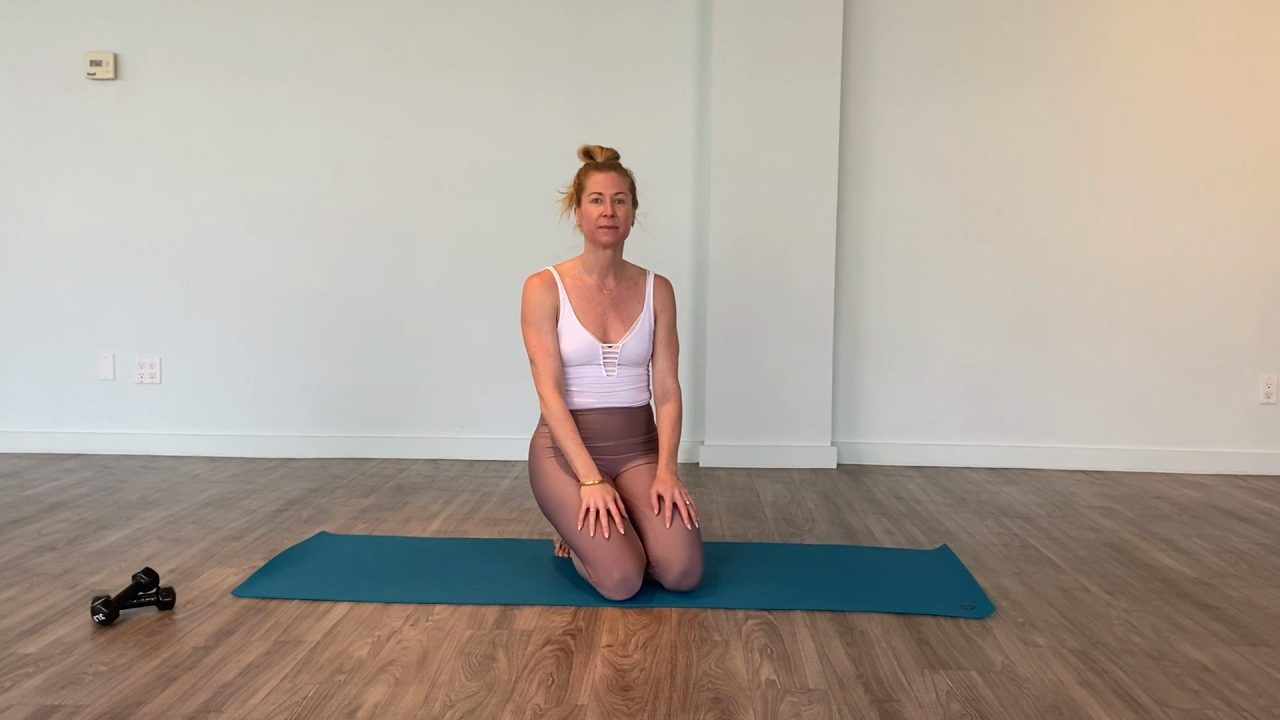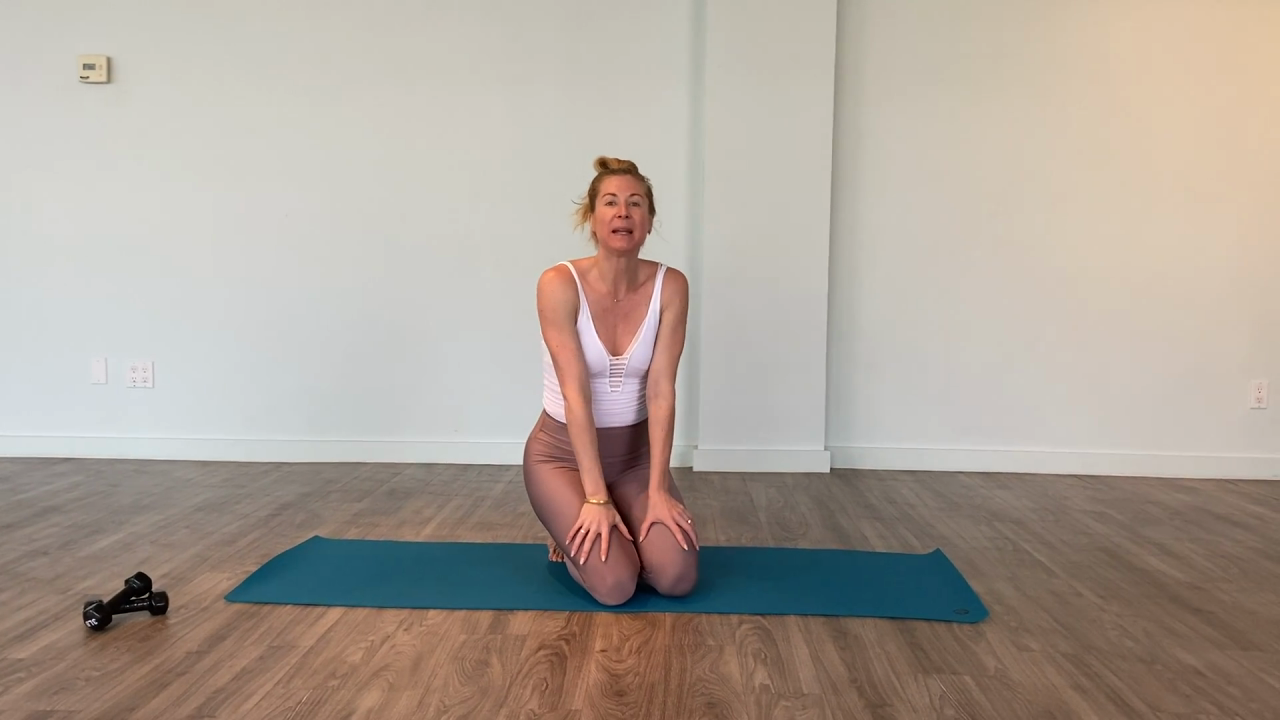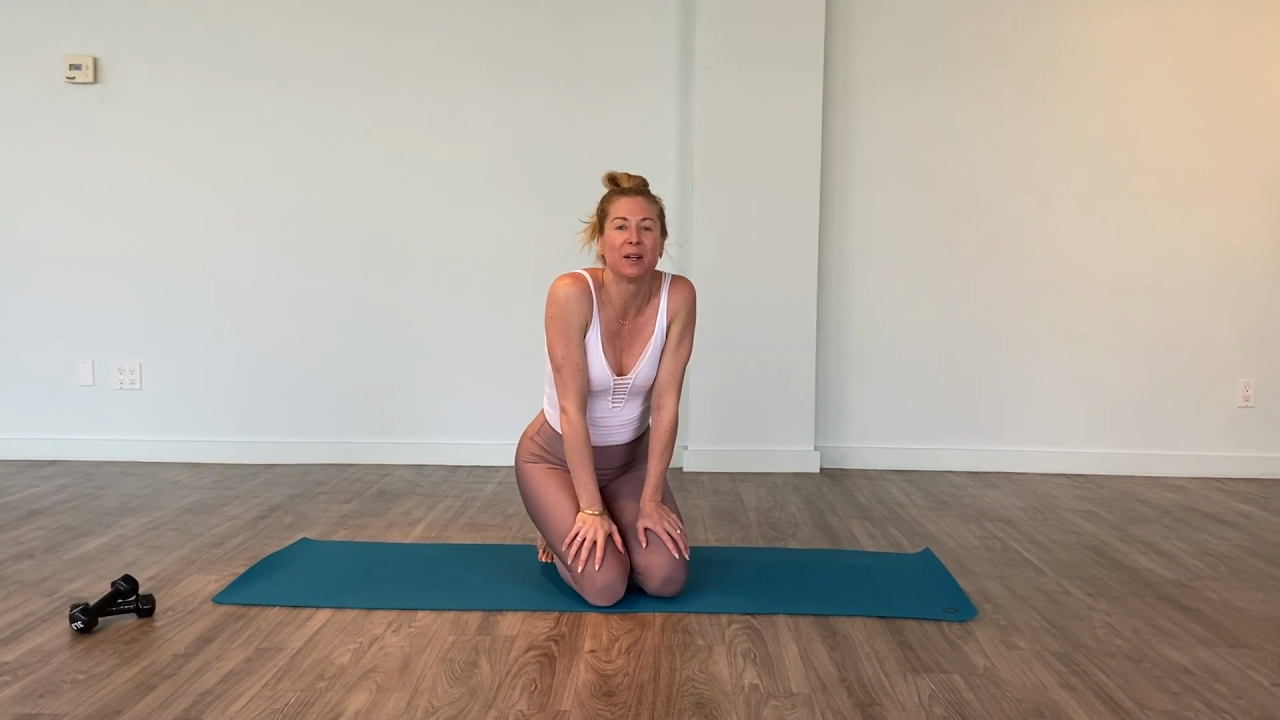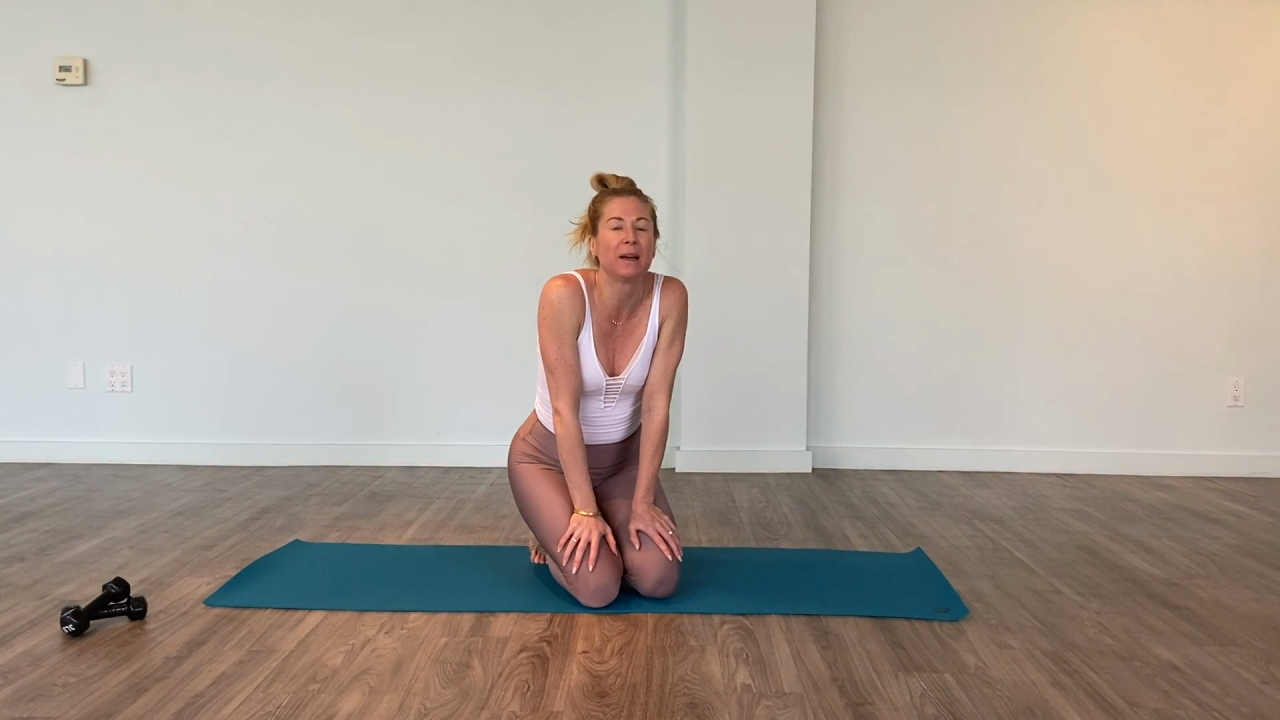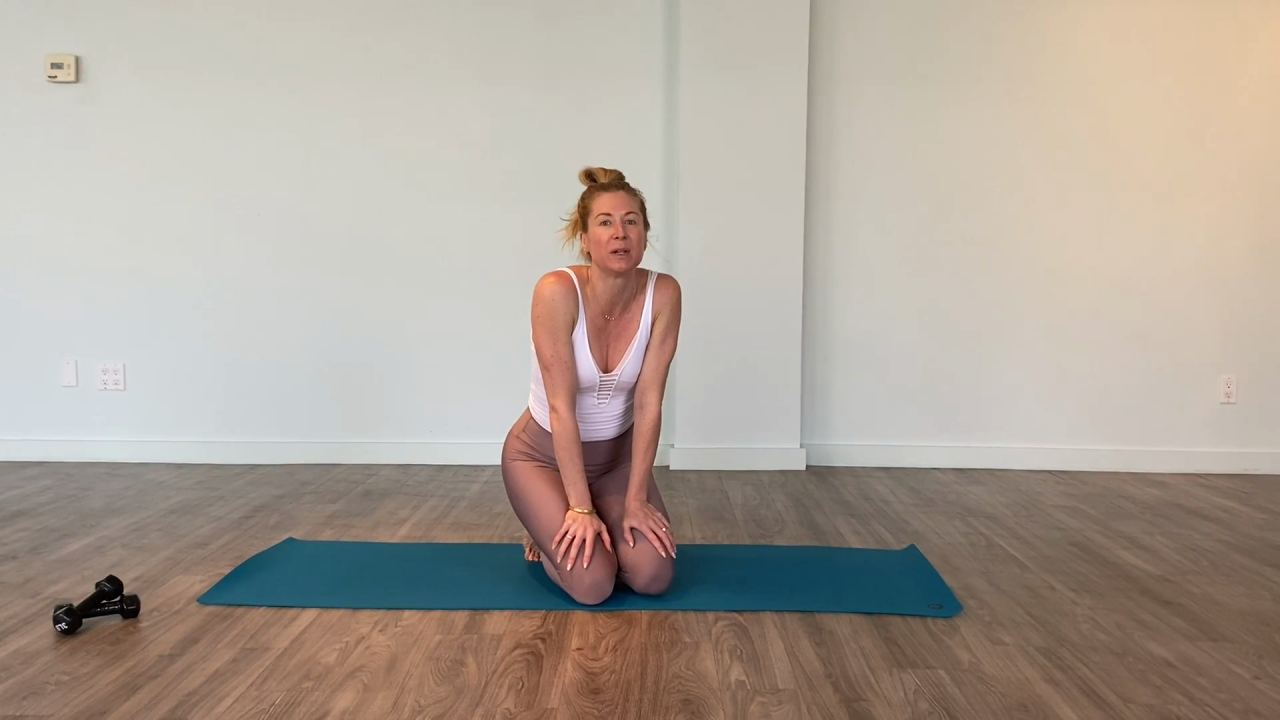
dt=1s
person 1, frame 1
left shoulder: (657, 289)
right shoulder: (544, 288)
left elbow: (667, 390)
right elbow: (549, 392)
left wrist: (667, 470)
right wrist: (590, 478)
left hip: (637, 446)
right hip: (566, 448)
left knee: (682, 572)
right knee: (621, 580)
left ankle: (621, 522)
right ankle: (576, 531)
person 1, frame 2
left shoulder: (670, 285)
right shoulder: (559, 283)
left elbow: (661, 391)
right elbow: (575, 394)
left wrist: (658, 490)
right wrist: (595, 496)
left hip: (635, 453)
right hip: (562, 454)
left knee: (677, 577)
right knee: (615, 584)
left ankle: (613, 525)
right ankle: (572, 533)
person 1, frame 3
left shoulder: (678, 296)
right shoulder: (571, 293)
left elbow: (665, 405)
right elbow: (572, 409)
left wrist: (652, 499)
right wrist: (591, 509)
left hip: (631, 456)
right hip: (555, 457)
left knee: (667, 580)
right knee: (606, 586)
left ankle: (589, 529)
right ankle: (564, 533)
person 1, frame 4
left shoulder: (670, 298)
right shoulder: (564, 294)
left elbow: (656, 406)
right elbow: (565, 409)
left wrist: (643, 501)
right wrist: (586, 510)
left hip: (623, 456)
right hip: (548, 456)
left knee: (659, 579)
right knee: (598, 587)
left ankle: (596, 530)
right ankle: (556, 536)
person 1, frame 5
left shoulder: (663, 294)
right shoulder: (557, 290)
left elbow: (648, 402)
right elbow: (561, 406)
left wrist: (636, 498)
right wrist: (580, 506)
left hip: (616, 453)
right hip: (542, 454)
left knee: (653, 576)
right knee: (592, 583)
left ankle: (586, 526)
right ankle: (551, 531)
